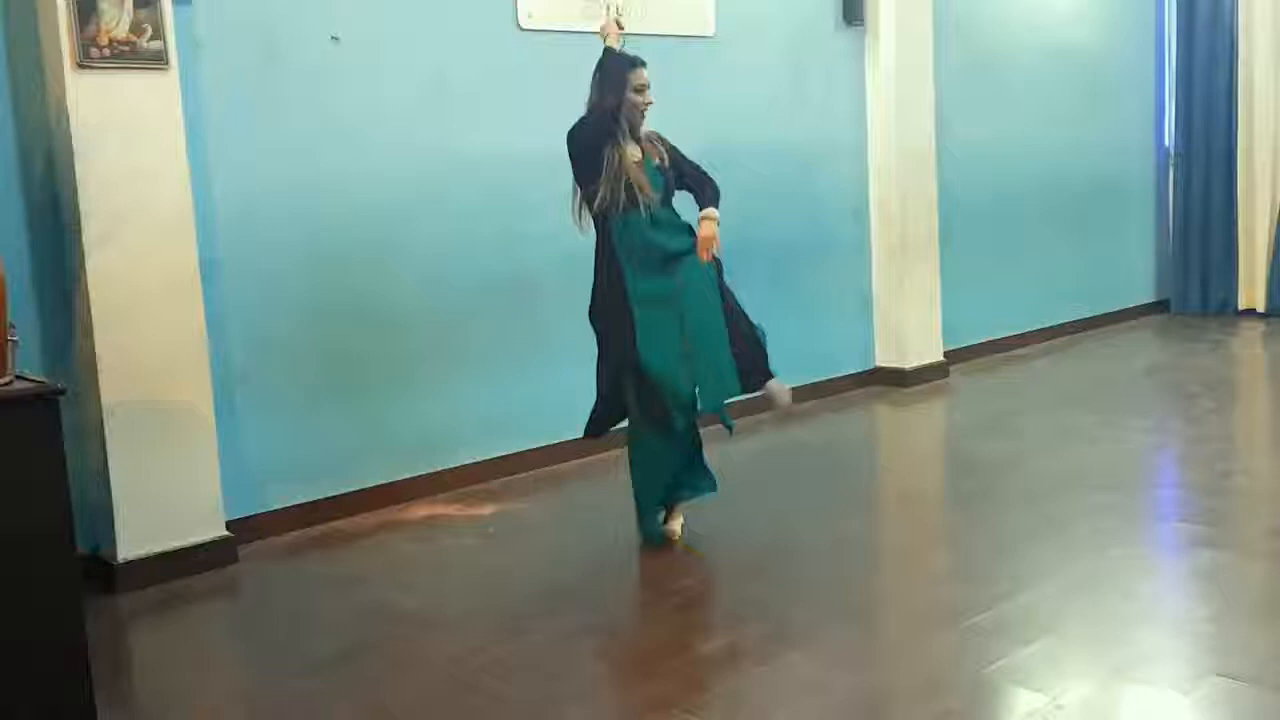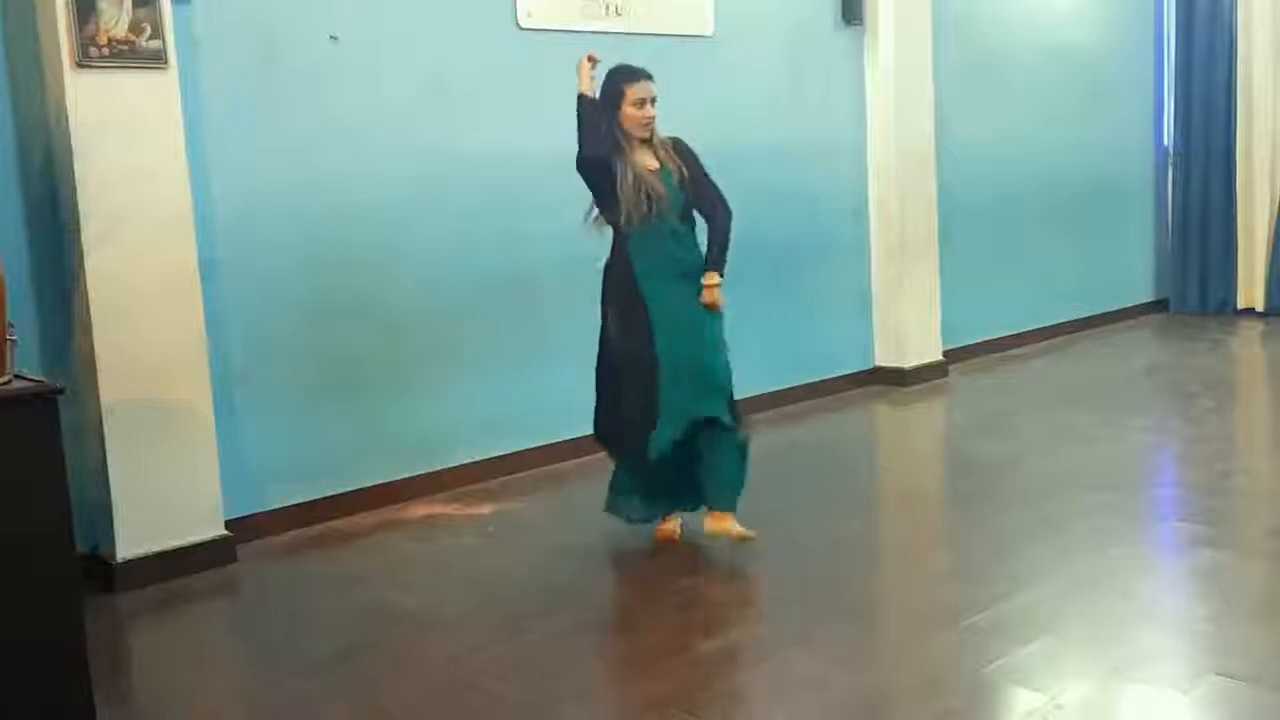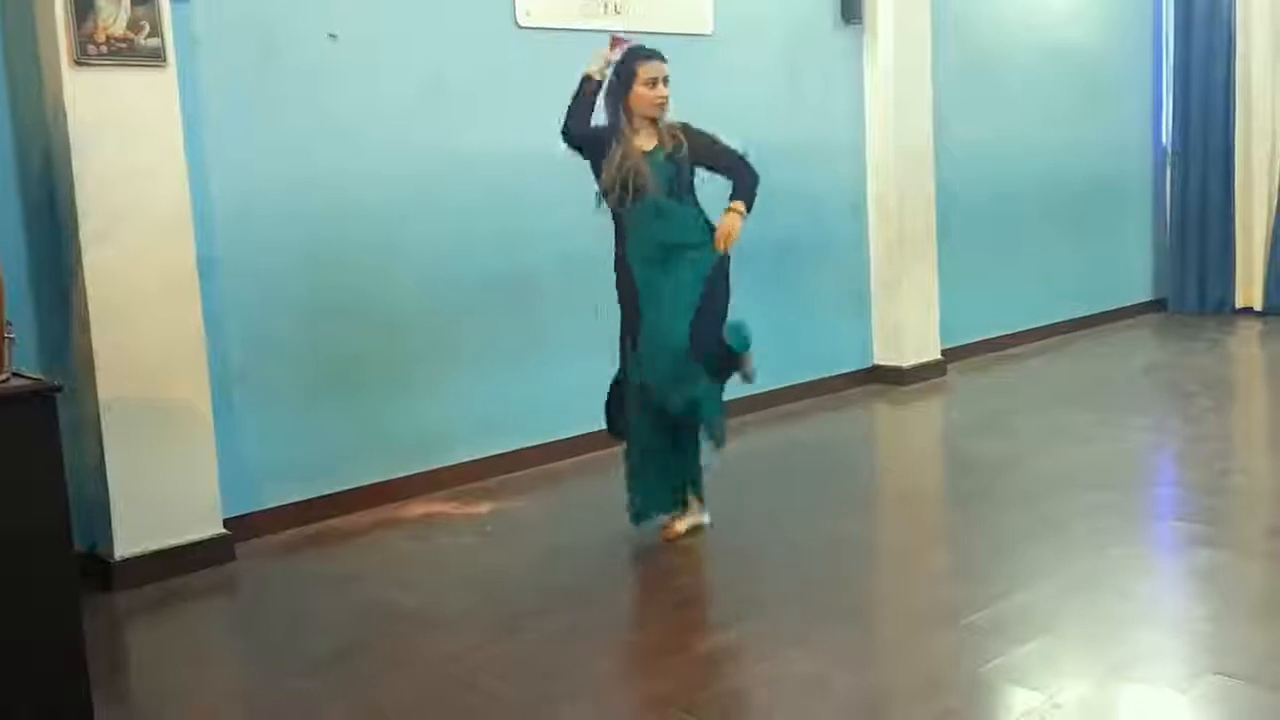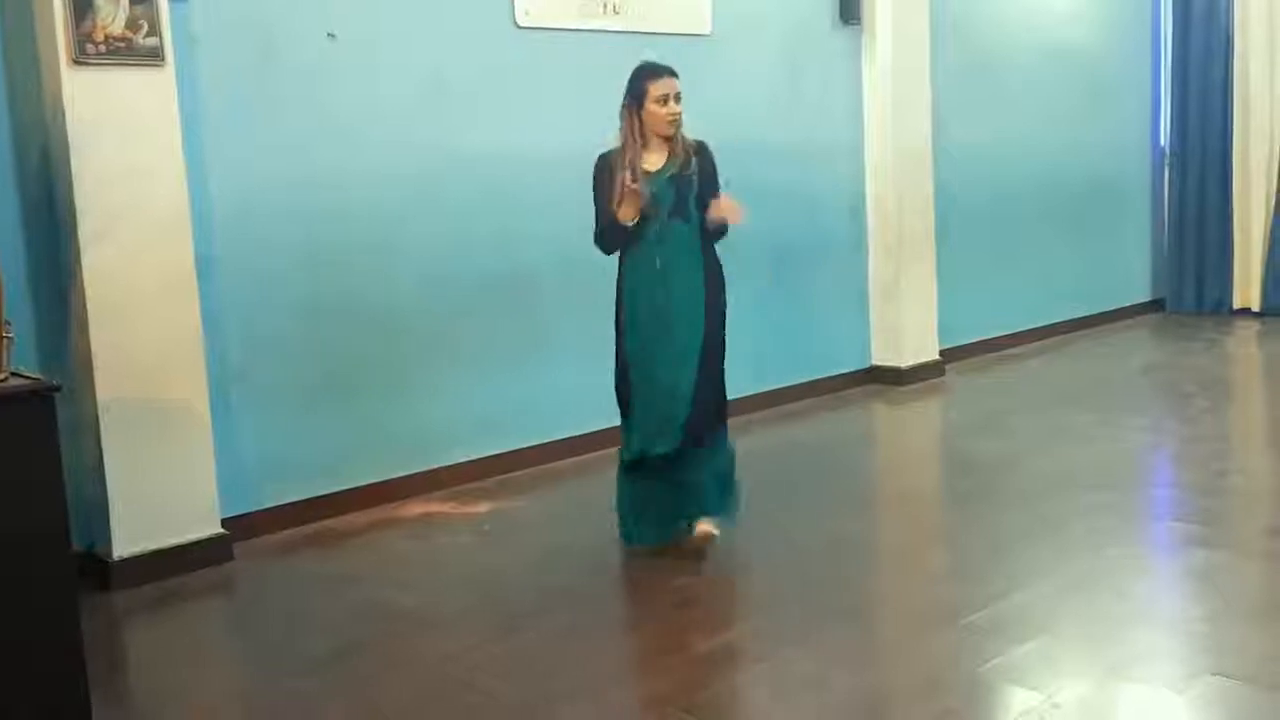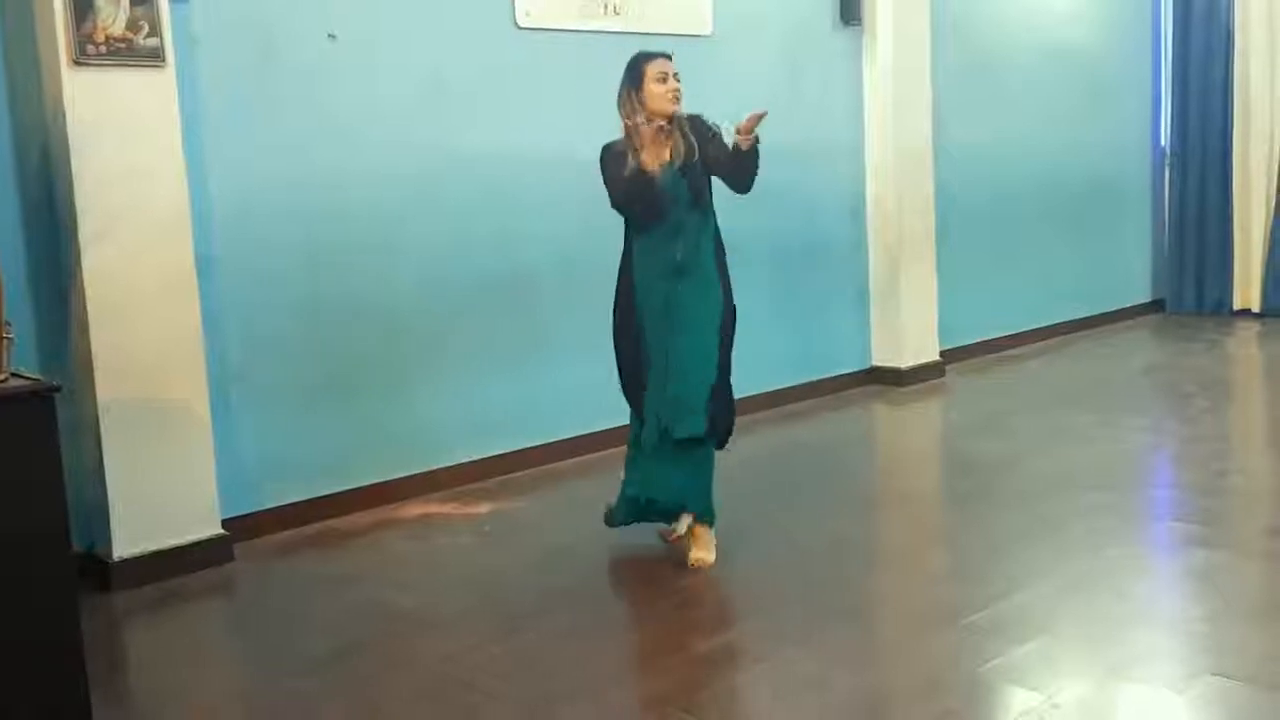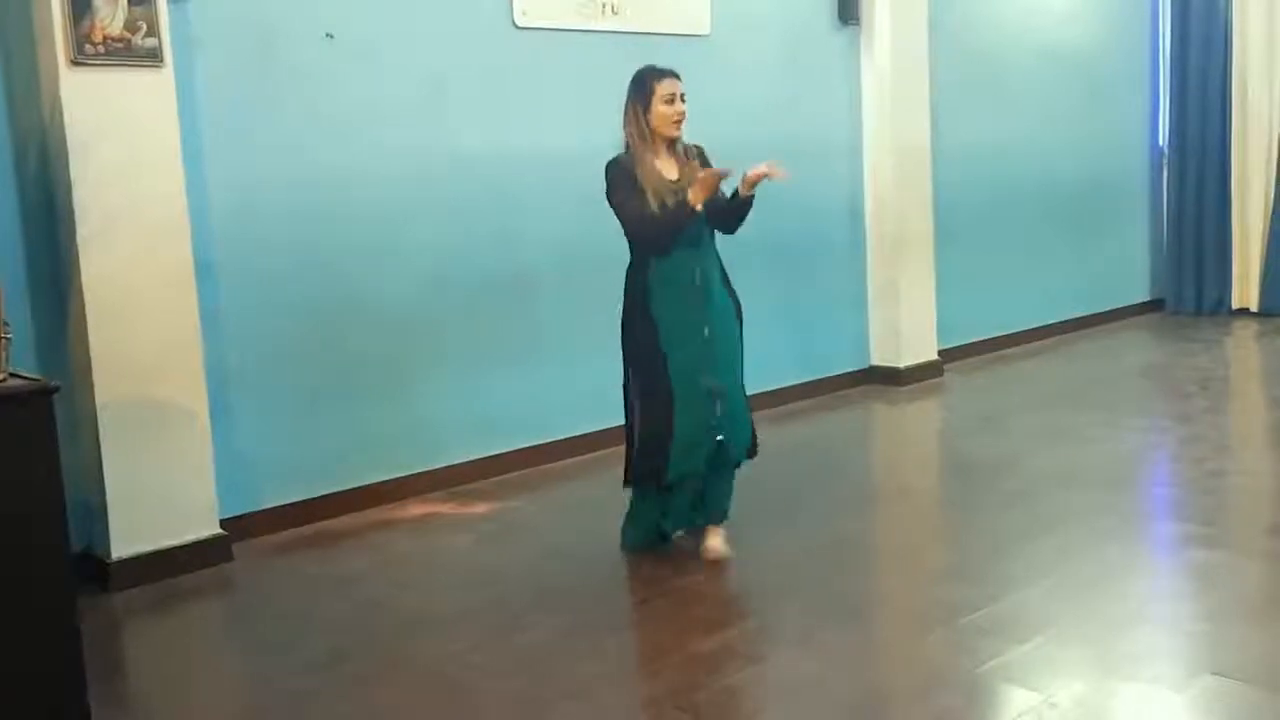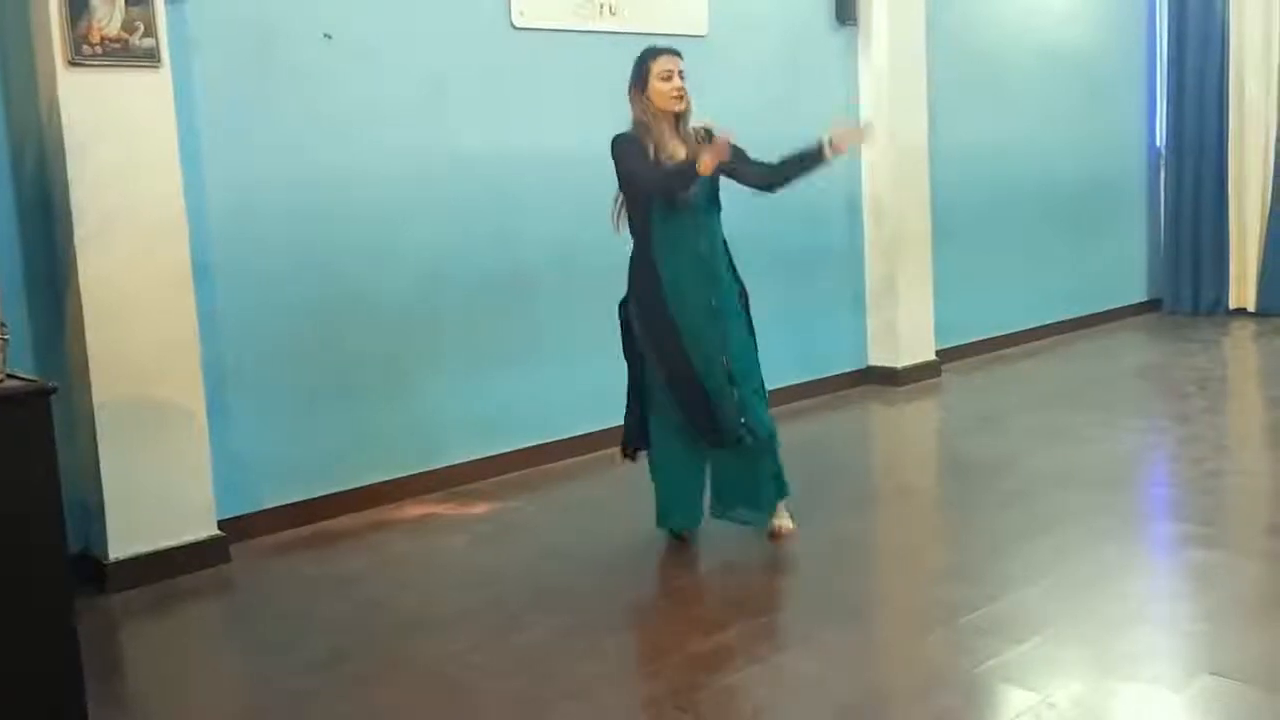
dt=0.3s
person 1, frame 1
left shoulder: (656, 146)
right shoulder: (588, 146)
left elbow: (702, 182)
right elbow: (603, 104)
left wrist: (709, 215)
right wrist: (612, 46)
left hip: (682, 263)
right hip: (631, 283)
right knee: (658, 391)
left ankle: (761, 379)
right ankle: (668, 502)
person 1, frame 2
left shoulder: (676, 154)
right shoulder: (604, 167)
left elbow: (717, 210)
right elbow: (593, 150)
left wrist: (713, 273)
right wrist: (586, 90)
left hip: (689, 286)
right hip: (639, 296)
left knee: (710, 385)
right knee: (653, 399)
left ankle: (720, 507)
right ankle: (666, 503)
person 1, frame 3
left shoulder: (684, 137)
right shoulder: (605, 144)
left elbow: (743, 170)
right elbow: (571, 130)
left wrist: (736, 208)
right wrist: (595, 73)
left hip: (694, 258)
right hip: (641, 272)
left knee: (676, 348)
right knee: (652, 376)
left ankle: (729, 344)
right ankle: (684, 501)
person 1, frame 4
left shoulder: (696, 156)
right shoulder: (613, 165)
left elbow: (711, 230)
right elbow: (606, 241)
left wrist: (720, 215)
right wrist: (625, 213)
left hip: (694, 287)
right hip: (641, 294)
left knee: (688, 394)
right knee: (647, 398)
left ankle: (705, 506)
right ankle: (668, 514)
person 1, frame 5
left shoulder: (696, 133)
right shoulder: (616, 155)
left elbow: (740, 181)
right elbow: (633, 207)
left wrist: (745, 142)
right wrist: (647, 160)
left hip: (701, 282)
right hip: (647, 287)
left knee: (694, 394)
right knee: (656, 397)
left ankle: (695, 517)
right ankle: (666, 505)
person 1, frame 6
left shoulder: (695, 158)
right shoulder: (621, 171)
left elbow: (726, 222)
right elbow: (648, 236)
left wrist: (746, 189)
right wrist: (692, 199)
left hip: (710, 297)
right hip: (657, 305)
left knee: (720, 404)
right knee: (667, 410)
left ankle: (710, 519)
right ankle: (661, 518)
person 1, frame 7
left shoulder: (704, 139)
right shoulder: (629, 146)
left elbow: (766, 176)
right elbow: (655, 190)
left wrist: (825, 148)
right wrist: (700, 166)
left hip: (715, 281)
right hip: (661, 288)
left knee: (737, 389)
right knee: (675, 395)
left ankle: (767, 501)
right ankle: (681, 511)
